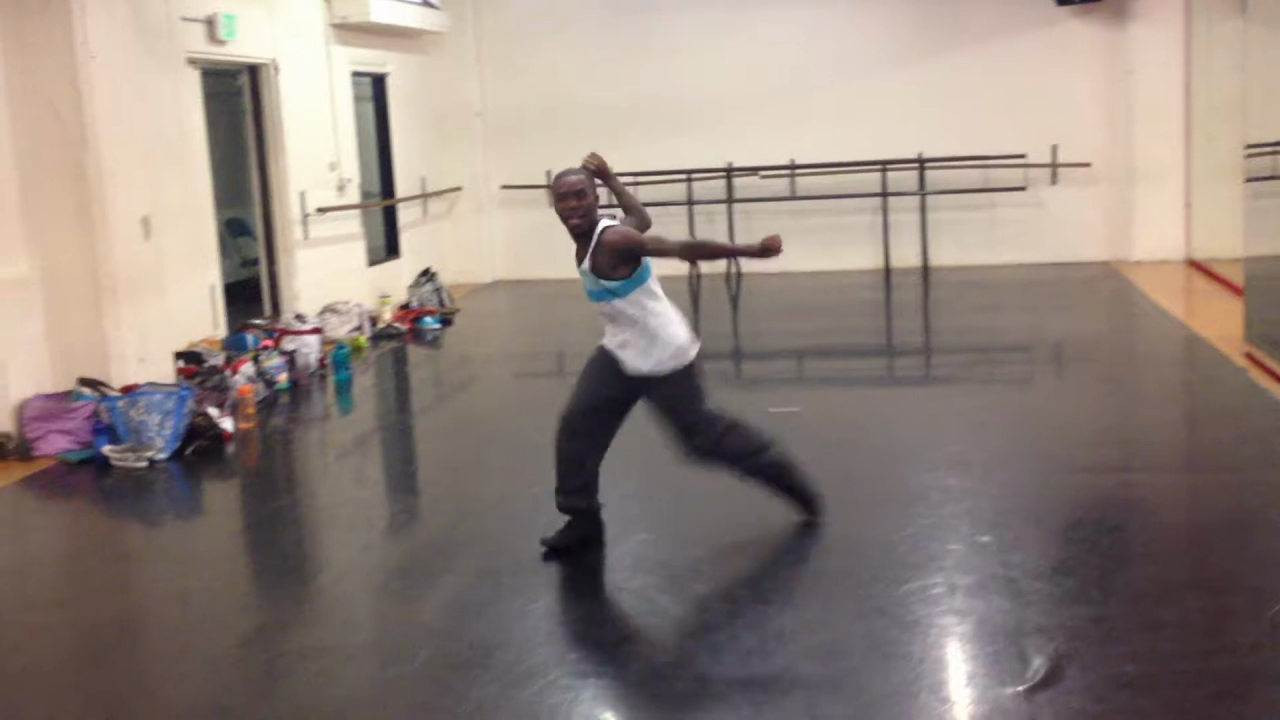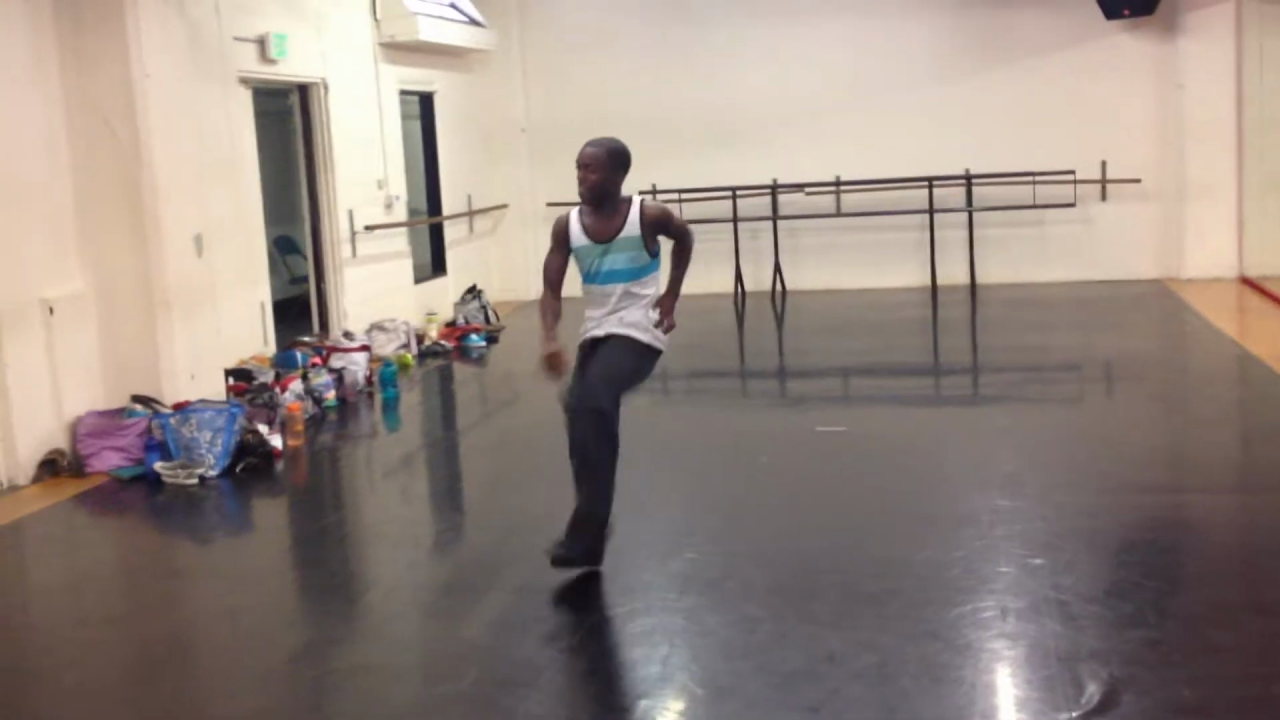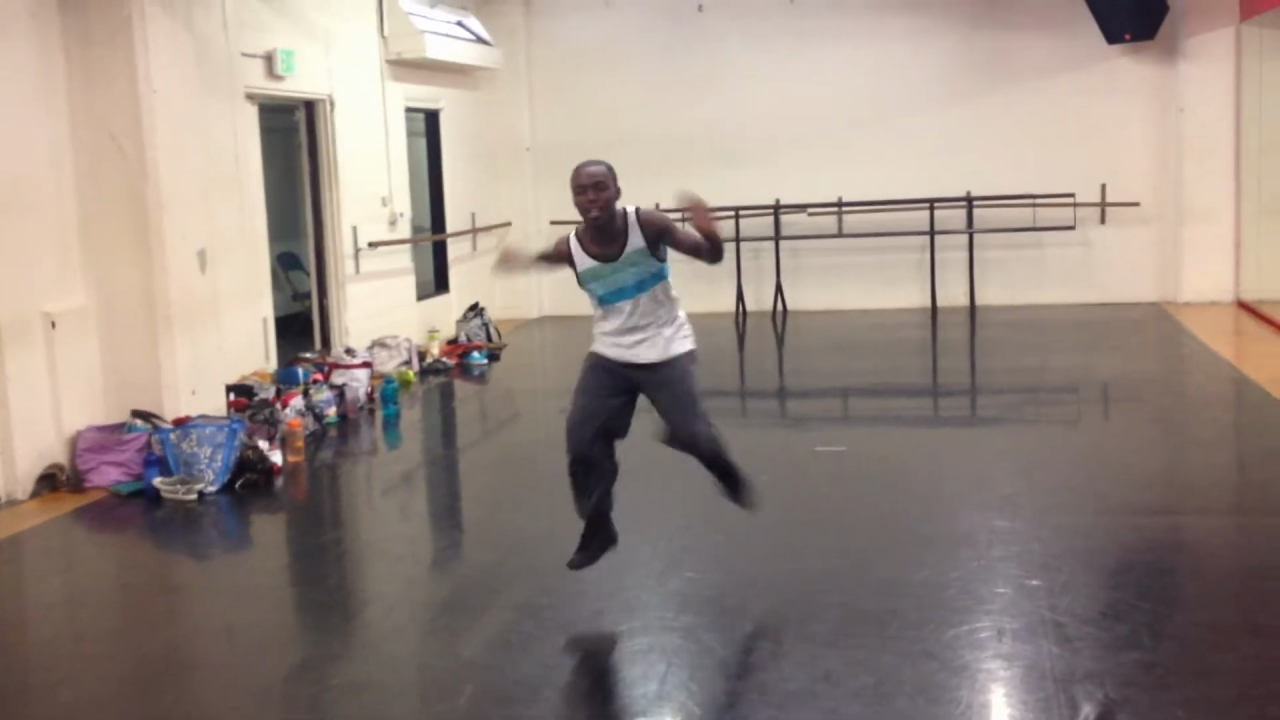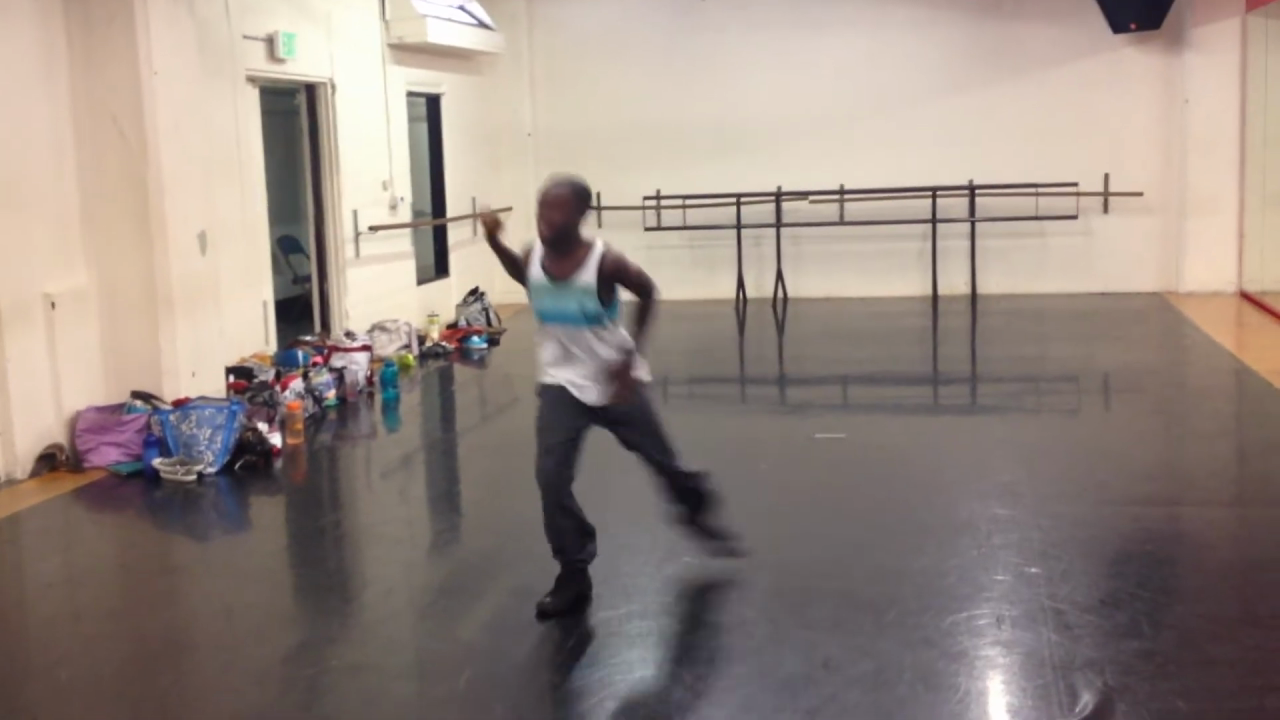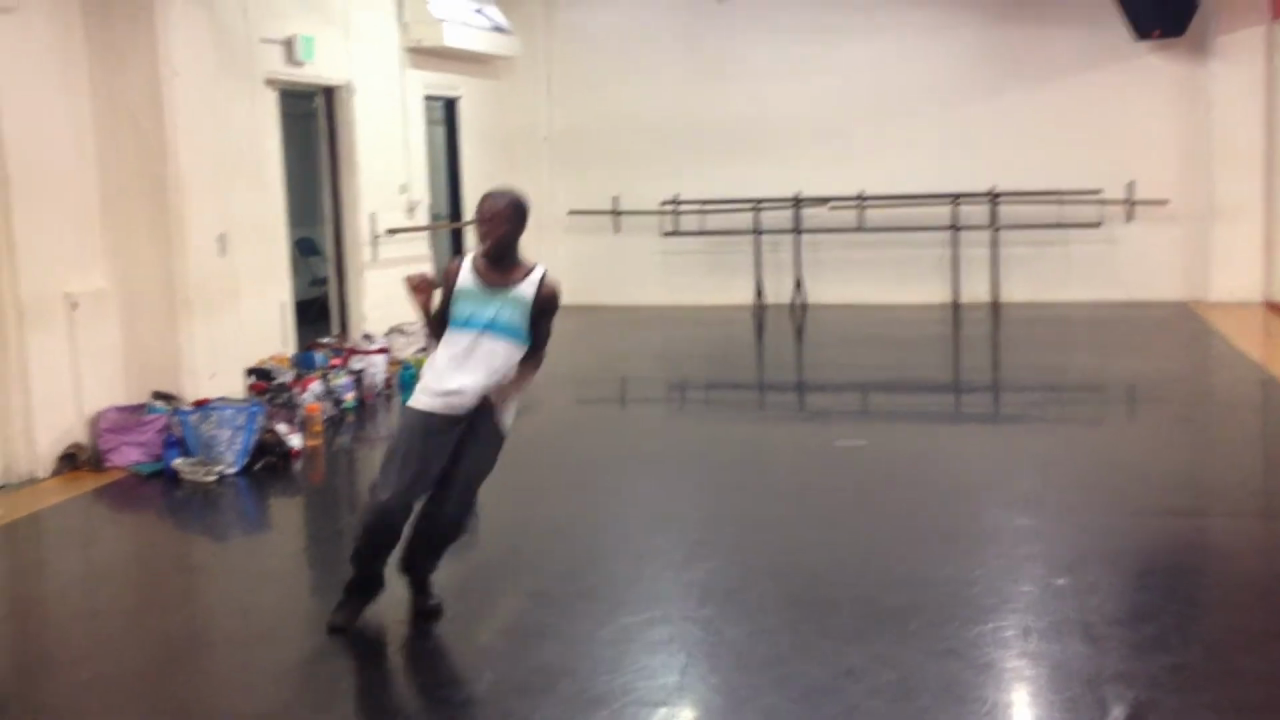
dt=0.4s
person 1, frame 1
left shoulder: (612, 240)
right shoulder: (588, 237)
left elbow: (685, 249)
right elbow: (642, 222)
left wrist: (753, 251)
right wrist: (611, 179)
left hip: (664, 355)
right hip: (621, 350)
left knee: (707, 438)
right knee: (576, 426)
left ankle: (788, 479)
right ankle: (583, 520)
person 1, frame 2
left shoulder: (648, 215)
right shoulder: (567, 226)
left elbow: (684, 239)
right elbow: (551, 288)
left wrist: (671, 294)
right wrist: (549, 339)
left hip: (637, 334)
right hip: (596, 333)
left knee: (590, 405)
right knee: (584, 421)
left ankle: (587, 535)
right ankle: (591, 528)
person 1, frame 3
left shoulder: (647, 223)
right shoulder: (570, 247)
left elbow: (711, 256)
left wrist: (709, 234)
right wrist: (526, 260)
left hip: (666, 347)
right hip: (611, 352)
left knee: (689, 433)
right knee: (583, 432)
left ankle: (726, 472)
right ankle: (597, 525)
person 1, frame 4
left shoulder: (605, 261)
right shoulder: (532, 256)
left elbow: (647, 293)
left wrist: (629, 363)
right wrist: (495, 242)
left hip: (615, 379)
right hip: (561, 383)
left knee: (663, 462)
right knee: (552, 476)
left ankle: (699, 512)
right ankle: (573, 575)
person 1, frame 5
left shoulder: (542, 289)
right shoulder: (458, 272)
left elbow: (537, 349)
left wrist: (517, 381)
right wrist: (426, 304)
left hip: (486, 417)
right hip: (434, 403)
left knee: (449, 515)
right knee: (388, 503)
left ankle: (418, 578)
right ankle: (362, 584)
